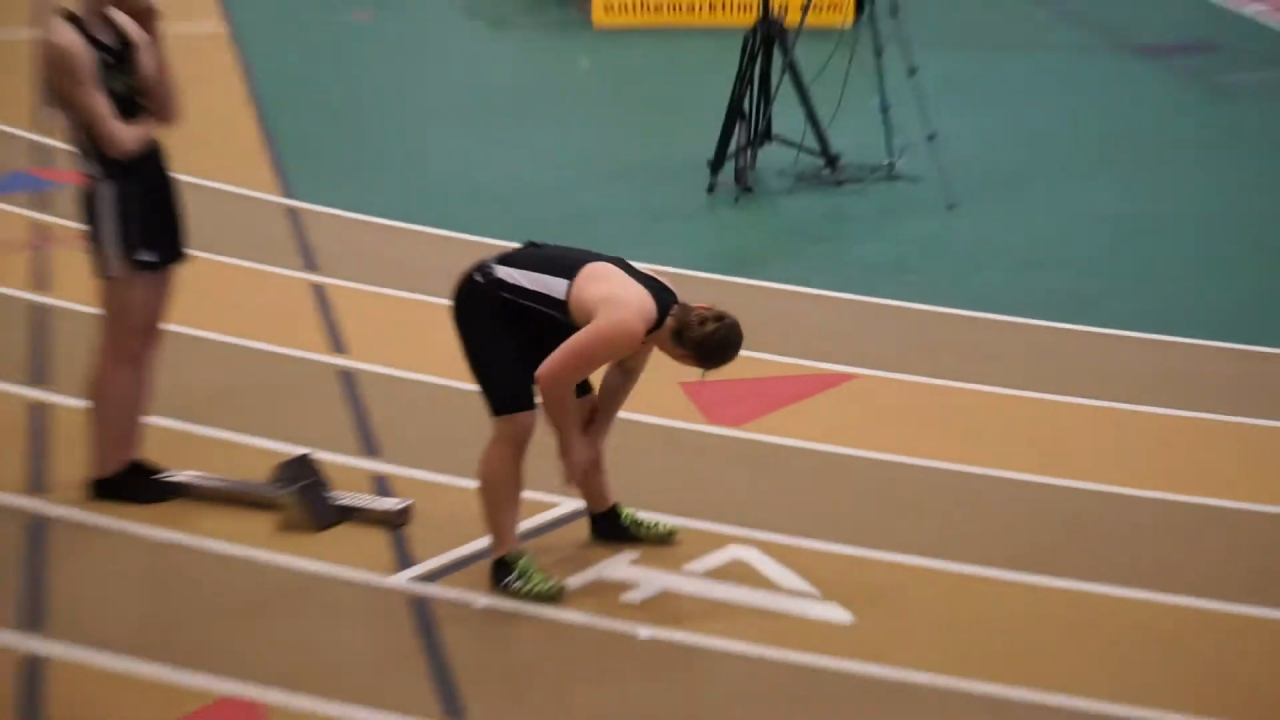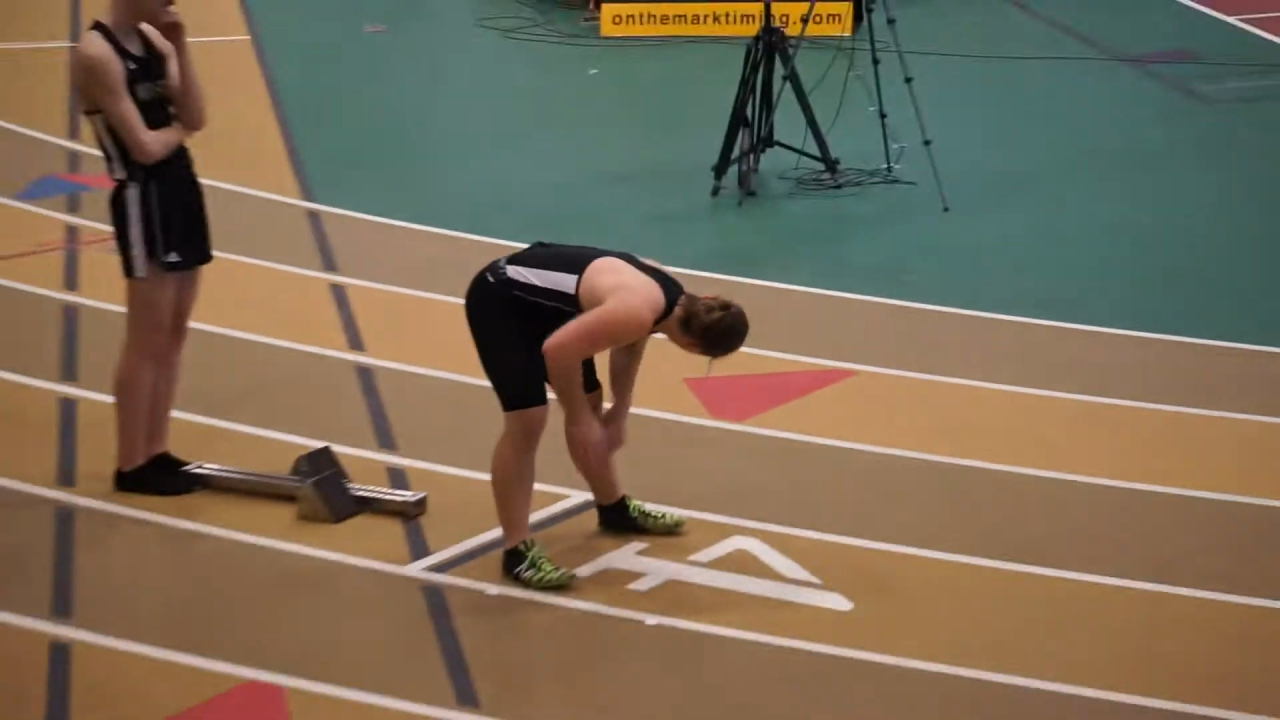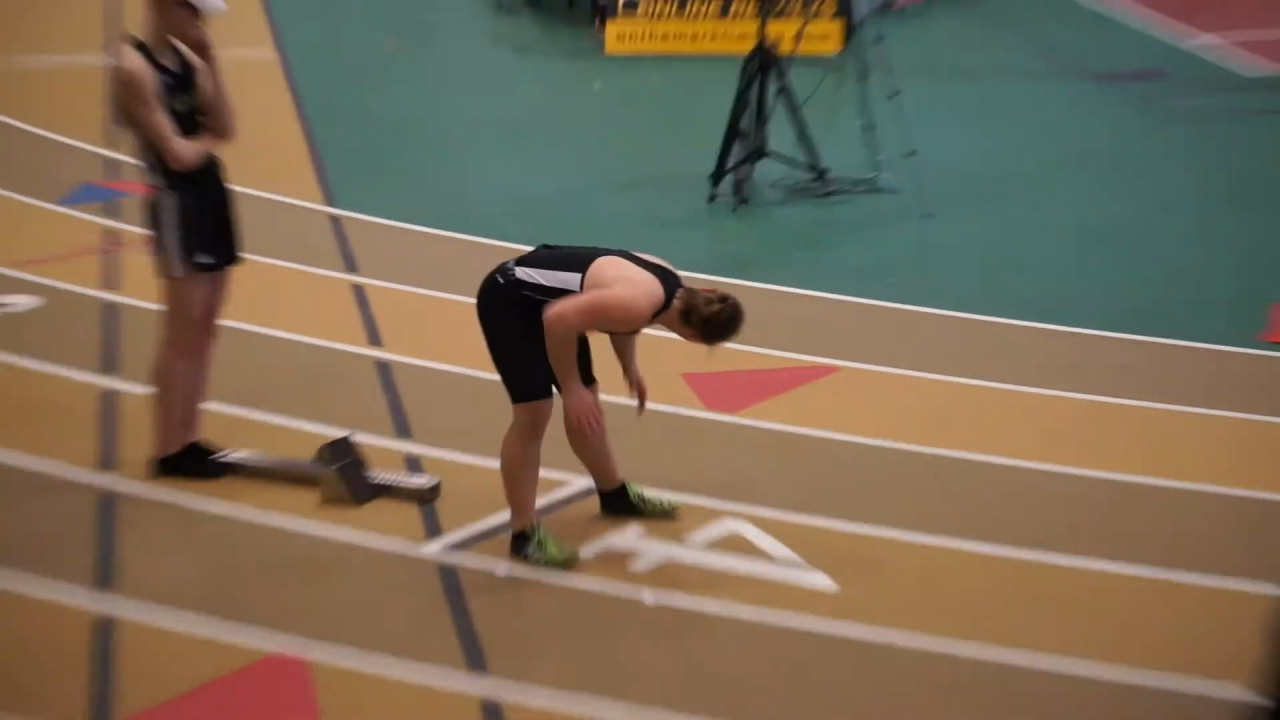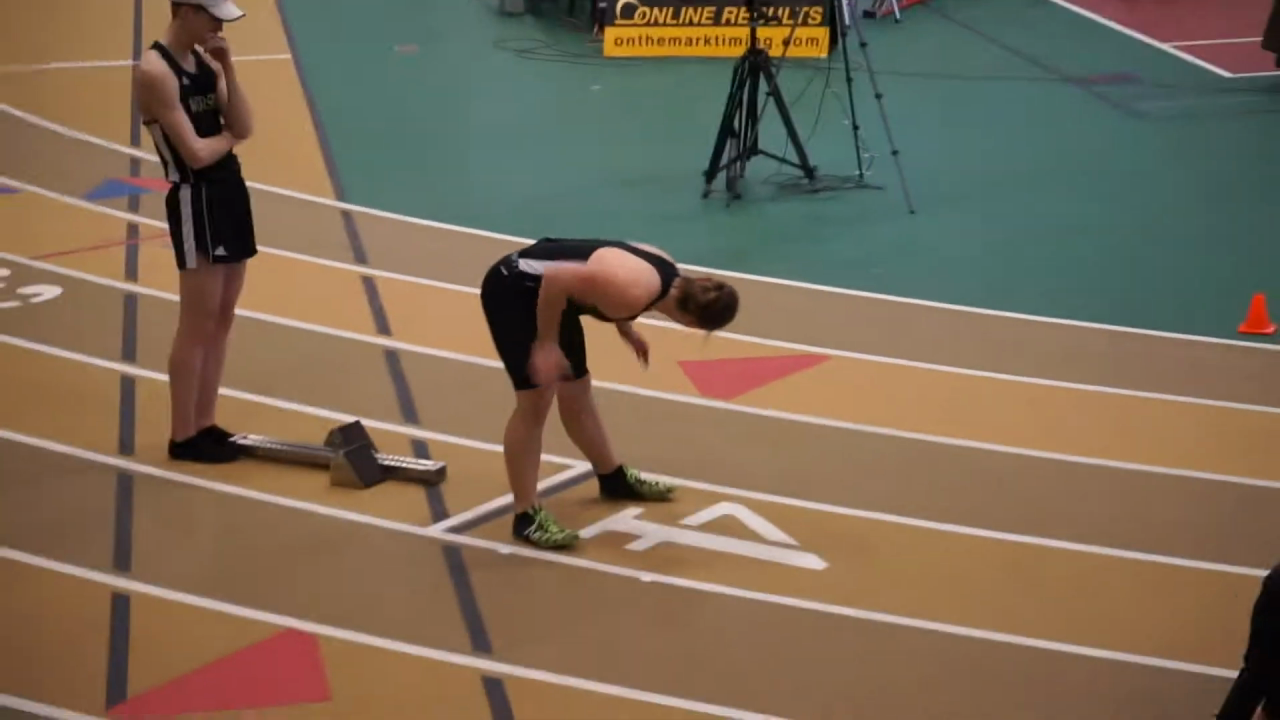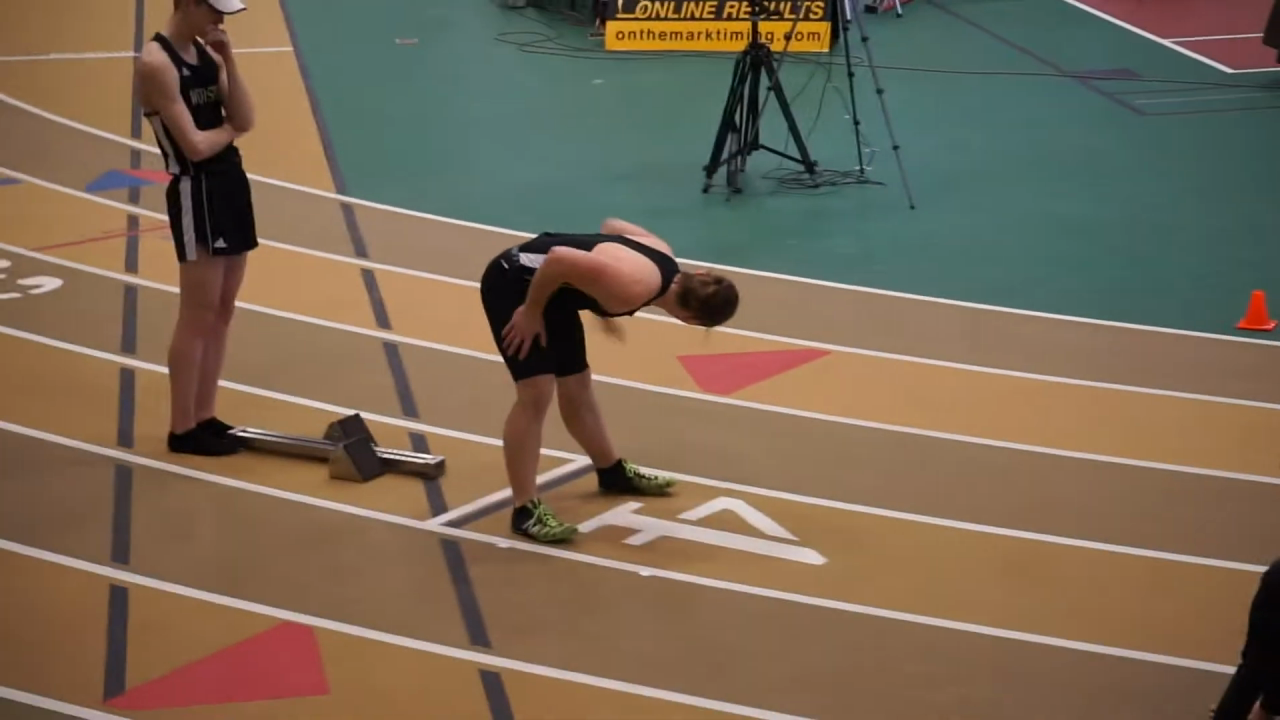
dt=0.1s
person 1, frame 1
right shoulder: (66, 42)
left elbow: (167, 110)
right elbow: (118, 141)
left wrist: (153, 41)
right wrist: (151, 125)
left hip: (150, 181)
right hip: (117, 194)
left knee: (145, 333)
right knee: (124, 339)
left ankle: (126, 457)
right ankle: (109, 471)
person 1, frame 2
left shoulder: (153, 40)
right shoulder: (96, 55)
left elbow: (196, 117)
right elbow: (145, 148)
left wrist: (181, 52)
right wrist: (177, 130)
left hip: (179, 190)
right hip: (143, 200)
left knee: (174, 331)
right knee: (147, 337)
left ankle: (153, 450)
right ankle: (132, 464)
person 1, frame 3
left shoulder: (186, 57)
right shoulder: (135, 68)
left elbow: (224, 128)
right elbow: (178, 154)
left wrist: (211, 68)
right wrist: (210, 138)
left hip: (210, 194)
right hip: (179, 204)
left knee: (204, 330)
right knee: (182, 334)
left ankle: (187, 439)
right ankle: (168, 451)
person 1, frame 4
left shoulder: (206, 61)
right shoulder: (156, 71)
left elbow: (243, 127)
right elbow: (196, 154)
left wrist: (228, 70)
right wrist: (229, 137)
left hip: (229, 191)
right hip: (195, 202)
left knee: (221, 320)
right knee: (198, 325)
left ankle: (204, 423)
right ankle: (183, 436)
person 1, frame 5
left shoulder: (208, 53)
right shoulder: (157, 62)
left elbow: (245, 120)
right elbow: (196, 147)
left wrist: (229, 62)
right wrist: (229, 129)
left hip: (230, 183)
right hip: (196, 194)
left knee: (222, 313)
right knee: (198, 317)
left ankle: (204, 416)
right ankle: (183, 429)
person 2, frame 1
left shoulder: (666, 305)
right shoulder: (629, 325)
left elbow: (624, 370)
right elbow: (550, 377)
left wrist: (594, 437)
right wrist: (572, 445)
left hip: (528, 302)
right hip: (487, 301)
left knee: (581, 408)
right knee: (516, 426)
left ankle: (606, 517)
right ankle: (505, 561)
person 2, frame 2
left shoulder: (671, 292)
right shoulder: (639, 313)
left elbow: (628, 350)
right elbow: (557, 350)
left wrist: (620, 412)
right wrist: (580, 419)
left hip: (538, 300)
right hip: (499, 297)
left knee: (591, 407)
right knee: (527, 421)
left ankle: (615, 509)
right ankle: (517, 551)
person 2, frame 3
left shoulder: (670, 285)
right shoulder: (638, 304)
right elbow: (557, 318)
left wrist: (630, 370)
right wrist: (571, 388)
left hip: (542, 296)
right hip: (508, 297)
left knee: (587, 401)
right knee: (534, 412)
left ankle: (615, 494)
right ankle: (525, 533)
person 2, frame 4
left shoulder: (666, 268)
right shoulder: (636, 293)
right elbow: (558, 278)
left wrist: (627, 331)
right wrist: (546, 345)
left hip: (542, 288)
right hip: (511, 287)
left knee: (576, 391)
right knee: (536, 400)
left ankle: (613, 477)
right ankle: (527, 516)
person 2, frame 5
left shoulder: (664, 258)
right shoulder: (635, 288)
left elbow: (611, 226)
right elbow: (559, 258)
right wrist: (531, 313)
left hip: (547, 285)
right hip: (511, 280)
left knee: (577, 384)
right knee: (536, 392)
left ankle: (612, 471)
right ankle: (525, 510)
